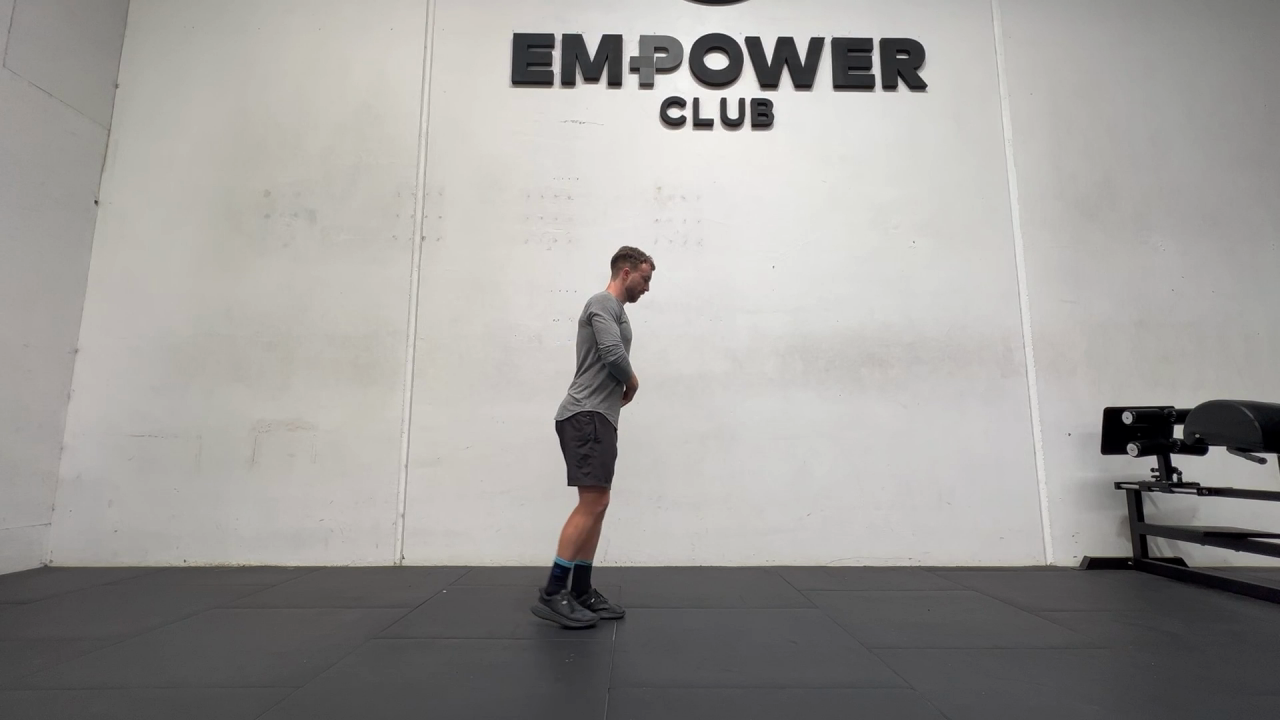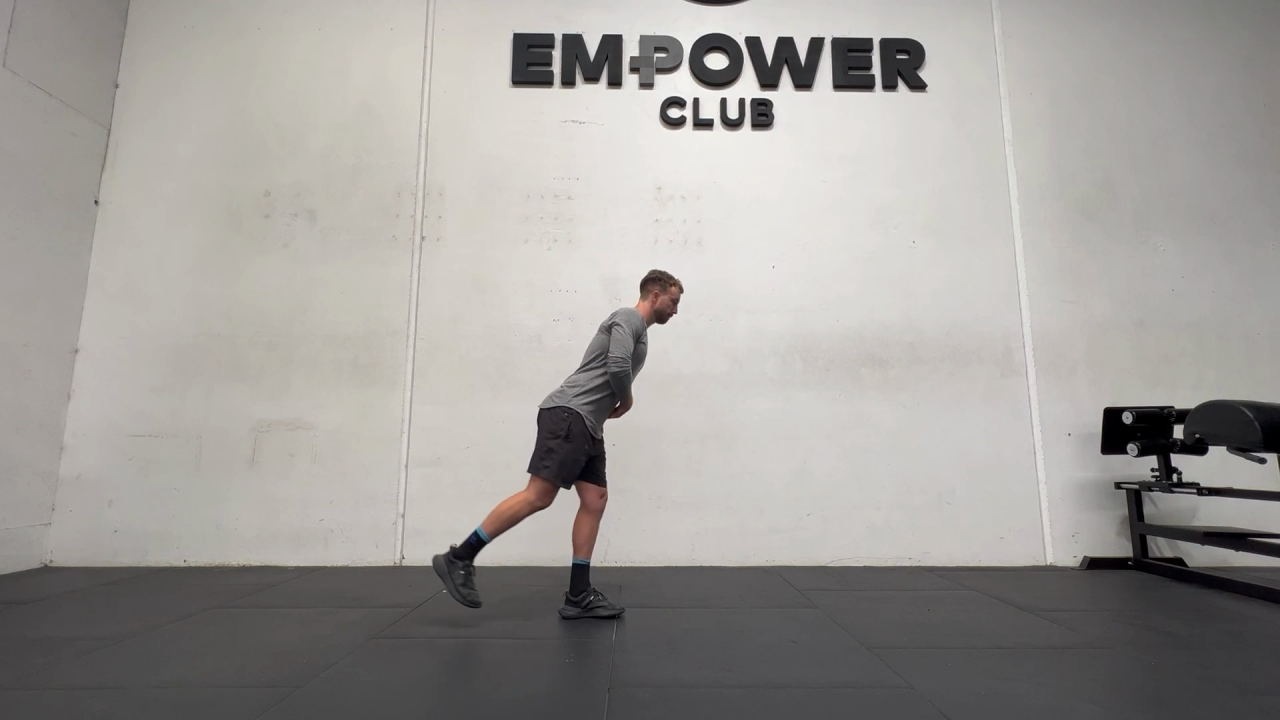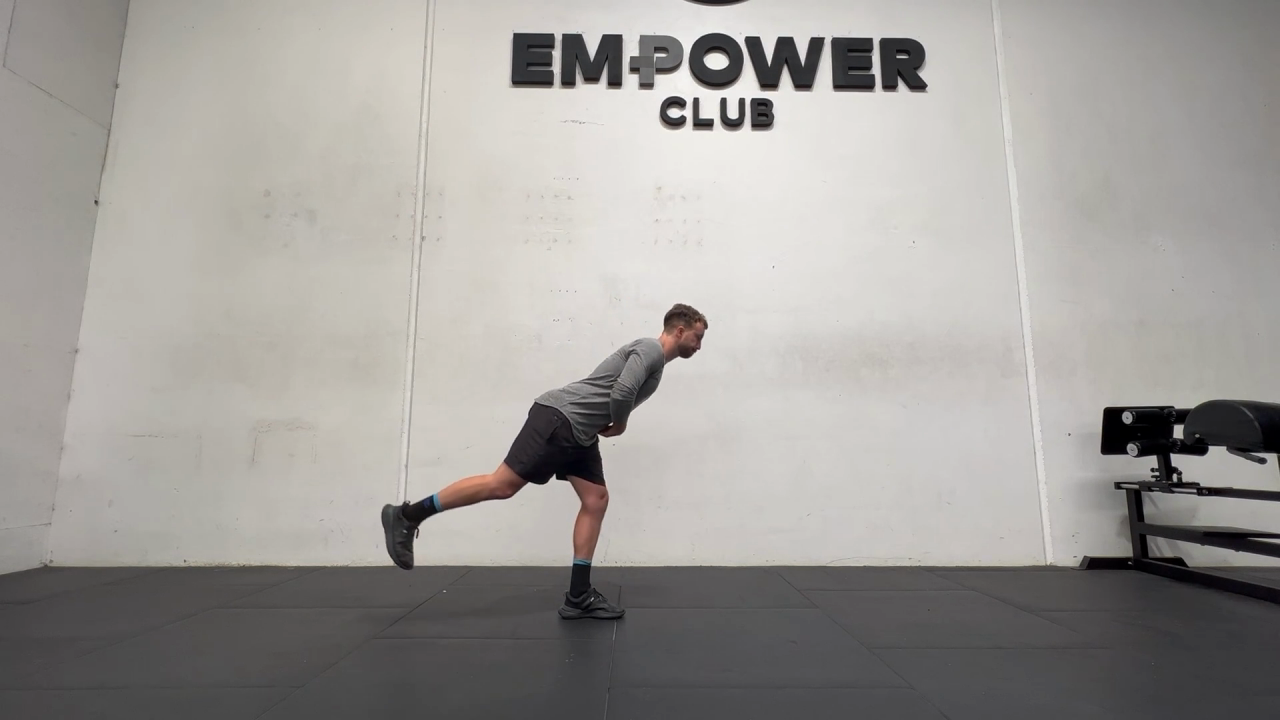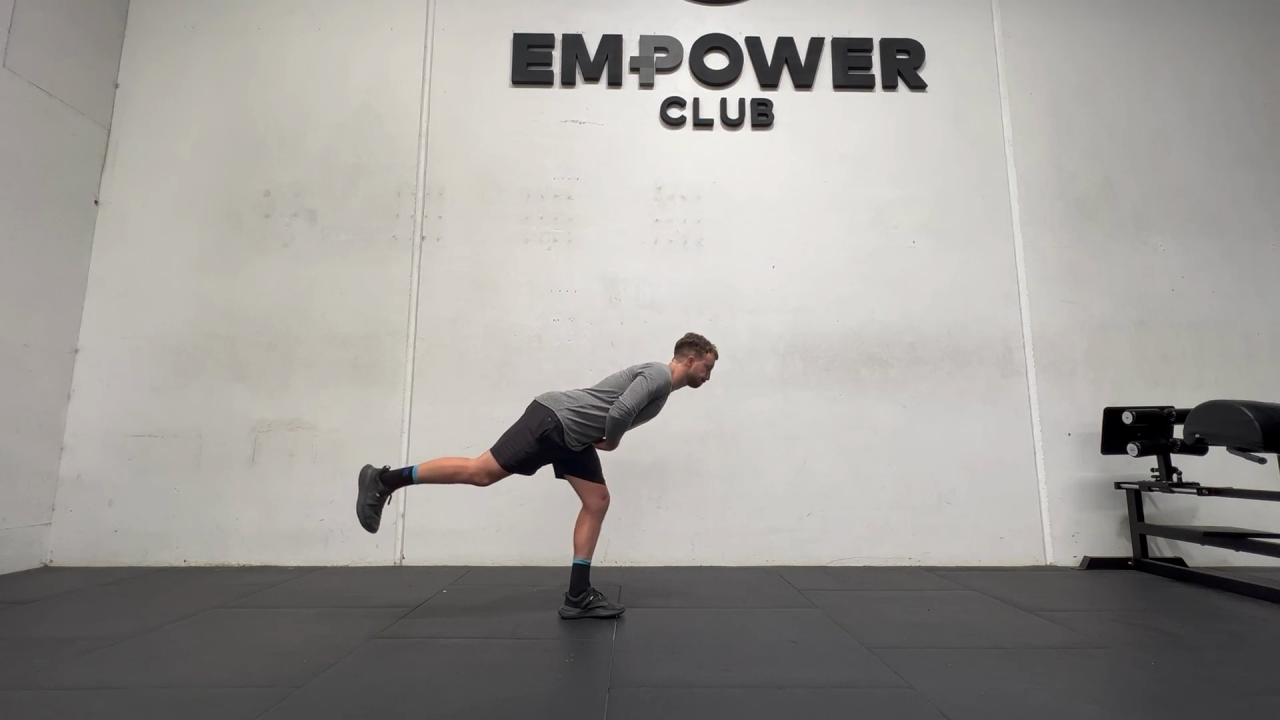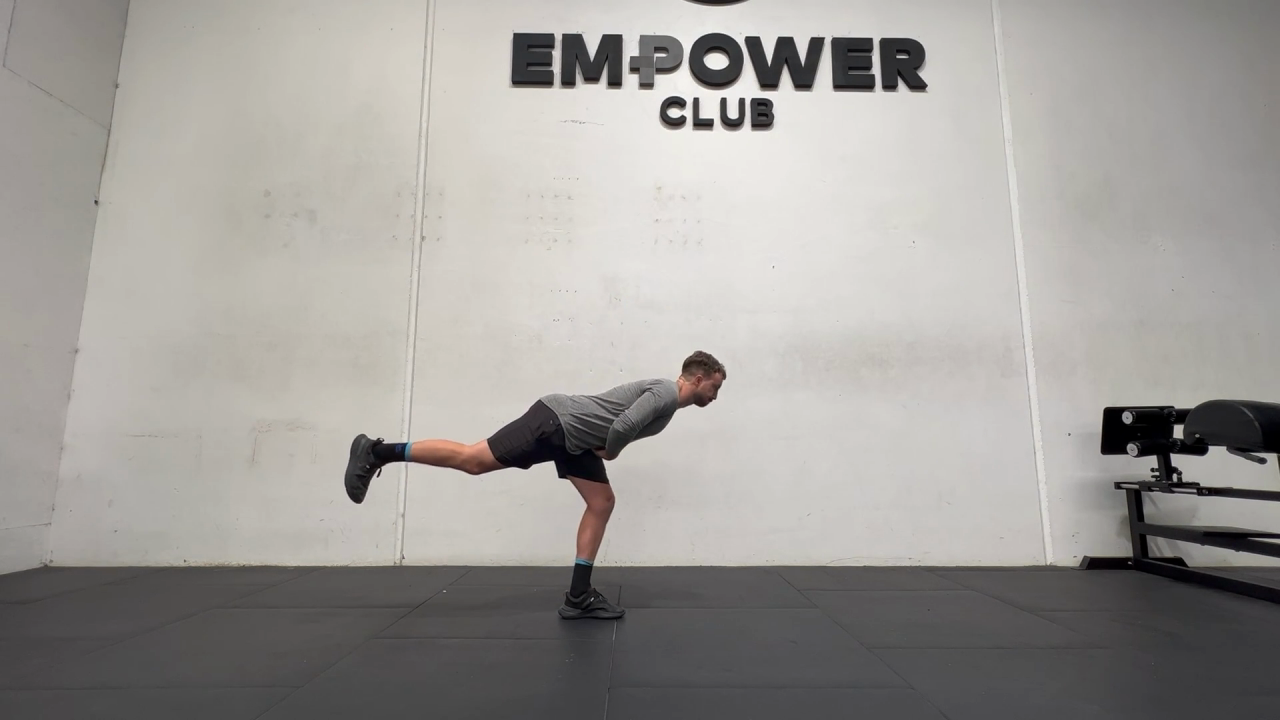
dt=0.7s
person 1, frame 1
left shoulder: (613, 309)
right shoulder: (603, 303)
right elbow: (614, 355)
left wrist: (624, 385)
right wrist: (632, 382)
left hip: (598, 417)
right hip: (587, 416)
left knee: (595, 505)
right knee: (593, 503)
left ankle: (580, 592)
right ankle: (553, 594)
person 1, frame 2
left shoulder: (637, 329)
right shoulder: (628, 318)
right elbow: (617, 367)
left wrist: (617, 402)
right wrist: (626, 400)
left hip: (587, 424)
right hip: (568, 414)
left knee: (595, 501)
right knee: (537, 497)
left ankle: (579, 595)
right ankle: (459, 558)
person 1, frame 3
left shoulder: (654, 361)
right shoulder: (650, 349)
right elbow: (622, 393)
left wrist: (612, 424)
right wrist: (620, 425)
left hip: (579, 432)
right hip: (559, 418)
left knee: (596, 501)
right knee: (502, 485)
left ankle: (579, 595)
right ankle: (408, 516)
person 1, frame 4
left shoulder: (658, 383)
right shoulder: (658, 376)
right elbow: (620, 412)
left wrist: (605, 440)
right wrist: (612, 442)
left hip: (572, 436)
right hip: (553, 421)
left knee: (597, 502)
right knee: (481, 472)
left ankle: (578, 595)
right ankle: (386, 480)
person 1, frame 5
left shoulder: (663, 396)
right shoulder: (666, 394)
right elbow: (624, 425)
left wrist: (605, 451)
right wrist: (611, 453)
left hip: (573, 437)
right hip: (556, 422)
left knee: (602, 503)
right knee: (472, 460)
left ankle: (578, 595)
right ankle: (378, 453)
